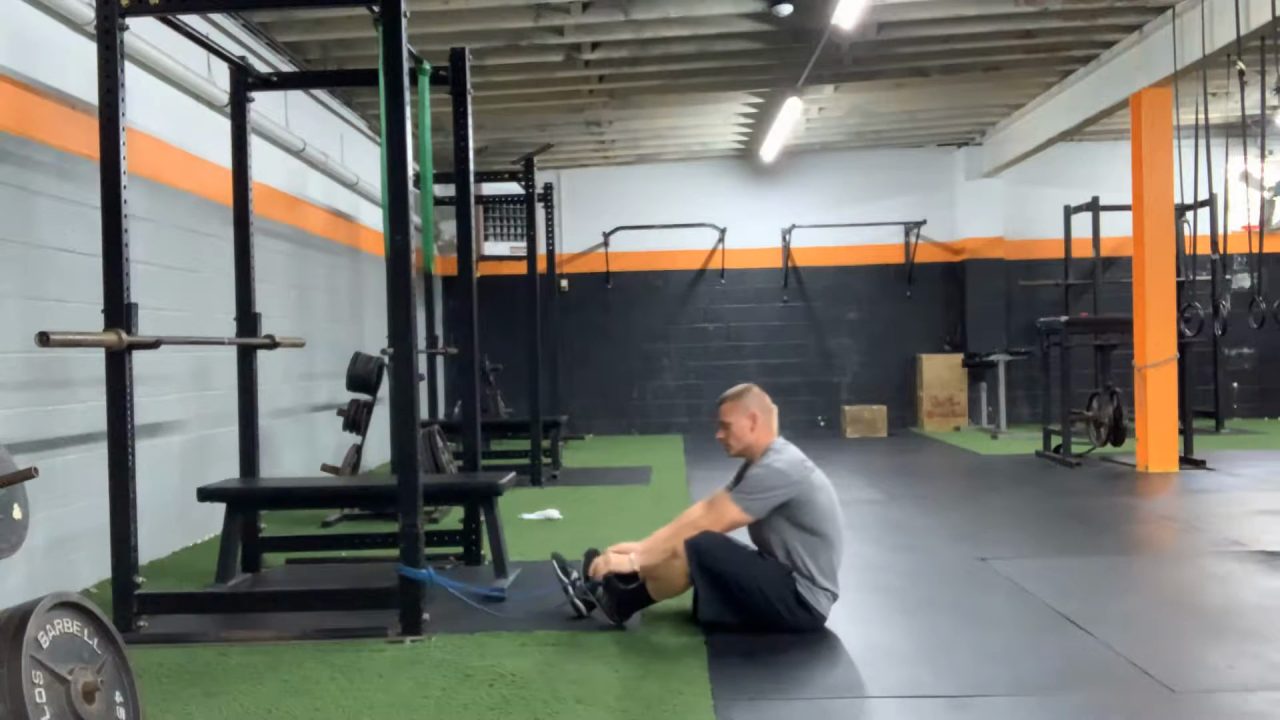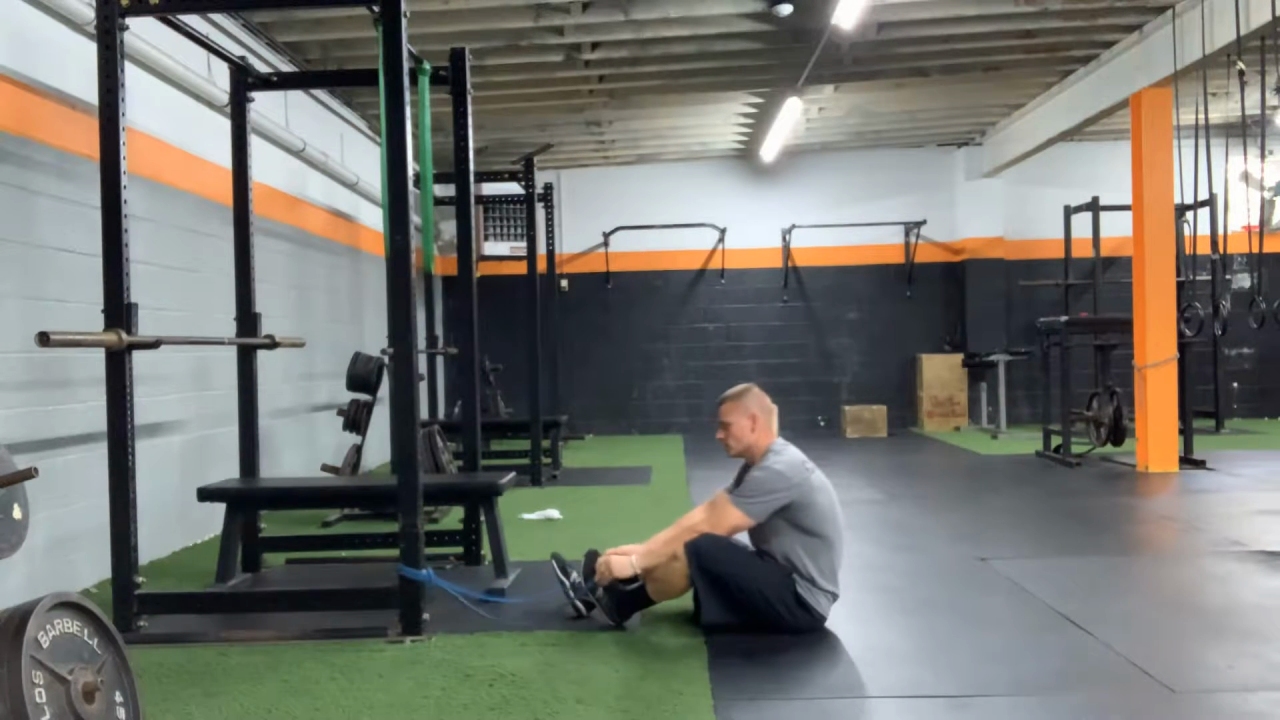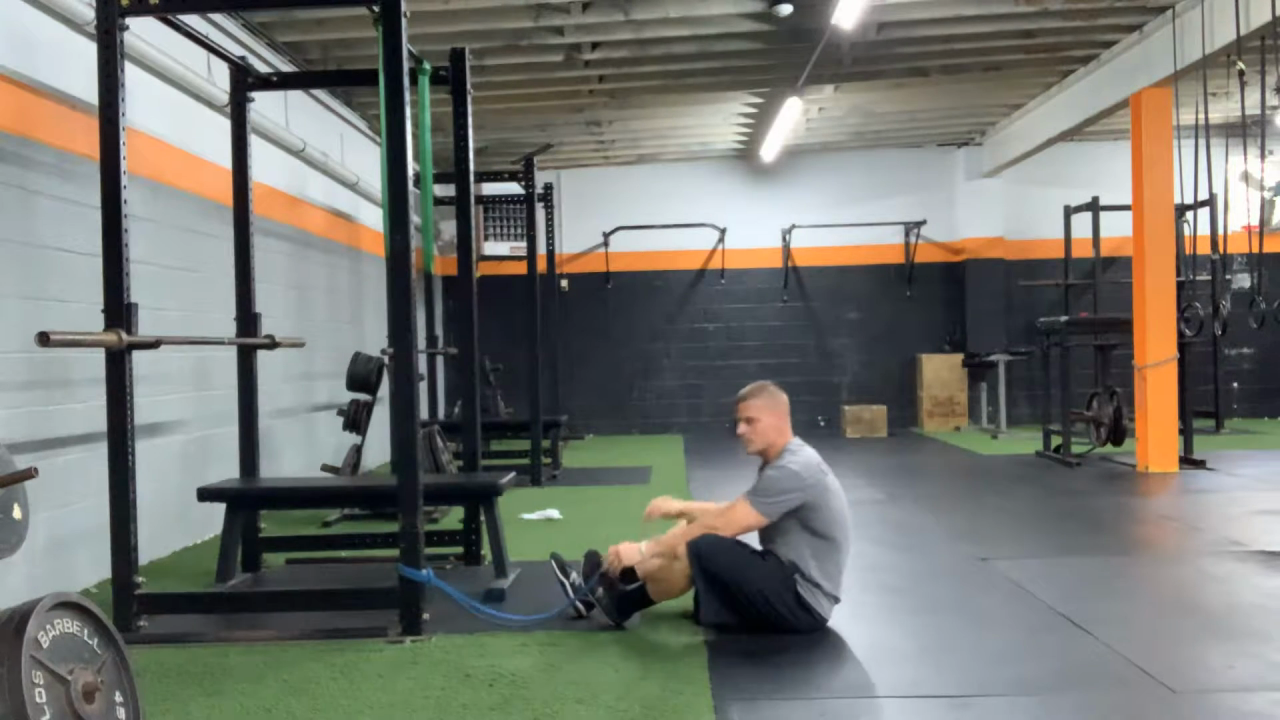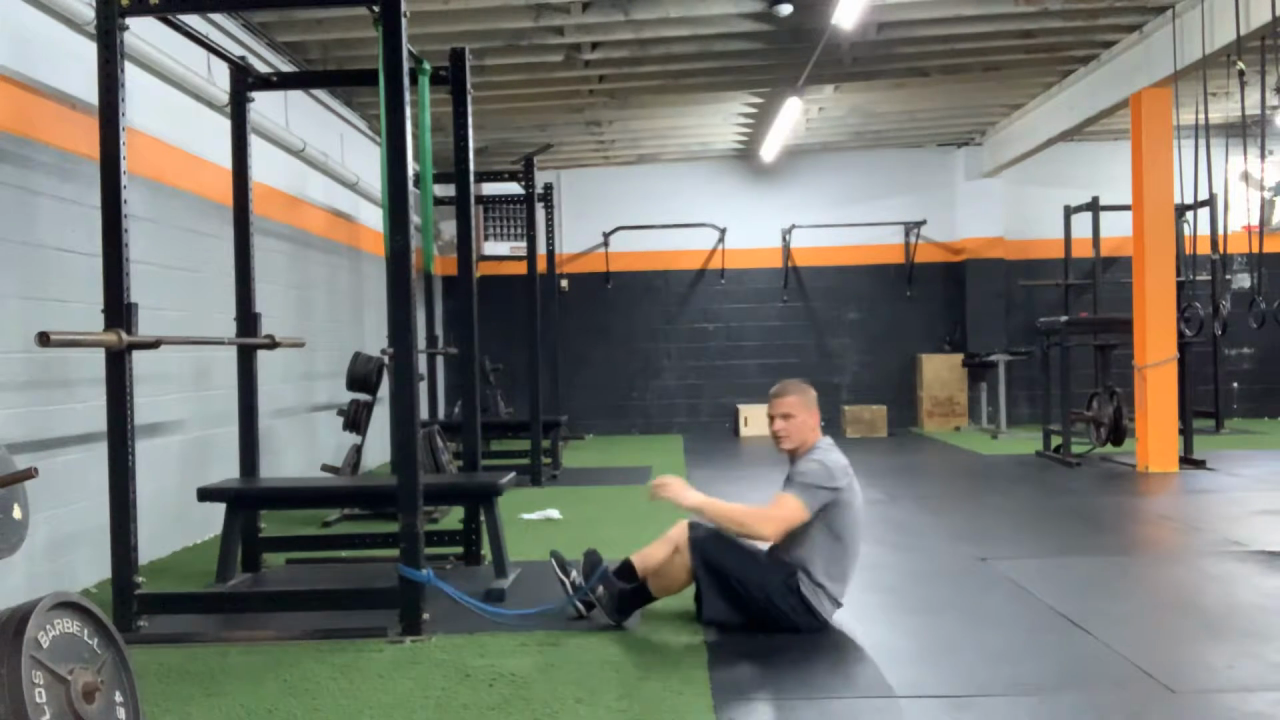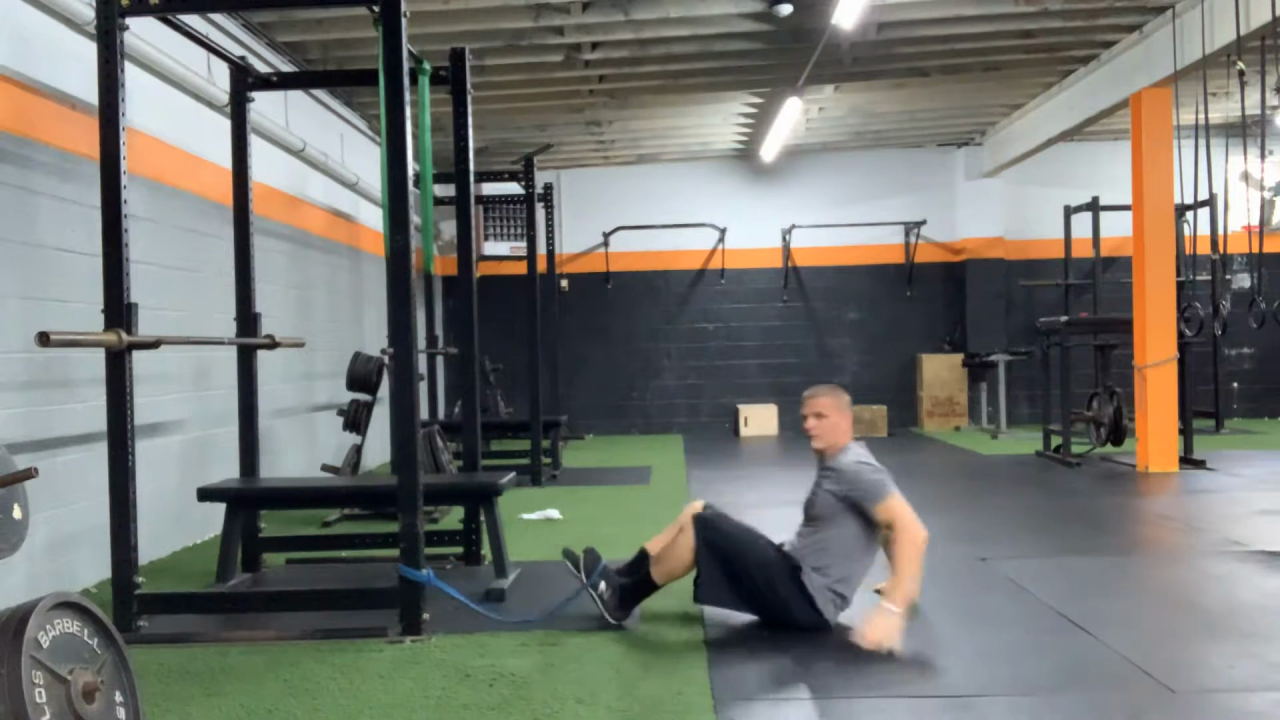
dt=0.3s
person 1, frame 1
left shoulder: (778, 469)
right shoulder: (764, 462)
left elbow: (705, 525)
right elbow: (705, 509)
left wrist: (634, 560)
right wrist: (643, 547)
left hip: (802, 602)
right hip: (785, 578)
left knee: (696, 547)
right knee: (683, 543)
left ankle: (619, 604)
right ankle: (598, 587)
person 1, frame 2
left shoulder: (778, 471)
right shoulder: (764, 463)
left elbow: (707, 528)
right elbow: (707, 512)
left wrist: (635, 563)
right wrist: (643, 549)
left hip: (801, 602)
right hip: (784, 579)
left knee: (696, 549)
right knee: (684, 543)
left ankle: (620, 604)
right ankle: (600, 589)
person 1, frame 3
left shoulder: (792, 471)
right shoulder: (784, 461)
left elbow: (721, 527)
right elbow: (735, 514)
left wrist: (644, 550)
right wrist: (684, 508)
left hip: (801, 603)
right hip: (786, 579)
left knee: (696, 550)
right knee: (686, 538)
left ankle: (620, 604)
right ankle: (599, 588)
person 1, frame 4
left shoulder: (820, 467)
right shoulder: (812, 460)
left elbow: (767, 526)
left wrist: (695, 500)
left hip: (802, 602)
right hip: (792, 582)
left knee: (697, 543)
right knee: (685, 533)
left ankle: (620, 603)
right ankle: (600, 587)
person 1, frame 5
left shoulder: (854, 469)
right shoulder: (838, 465)
left elbow: (911, 529)
right elbow: (886, 528)
left wrist: (892, 608)
right wrist: (899, 586)
left hip: (807, 602)
right hip: (791, 571)
left knee: (700, 525)
right knee: (699, 513)
left ankle: (622, 599)
right ankle: (622, 578)
